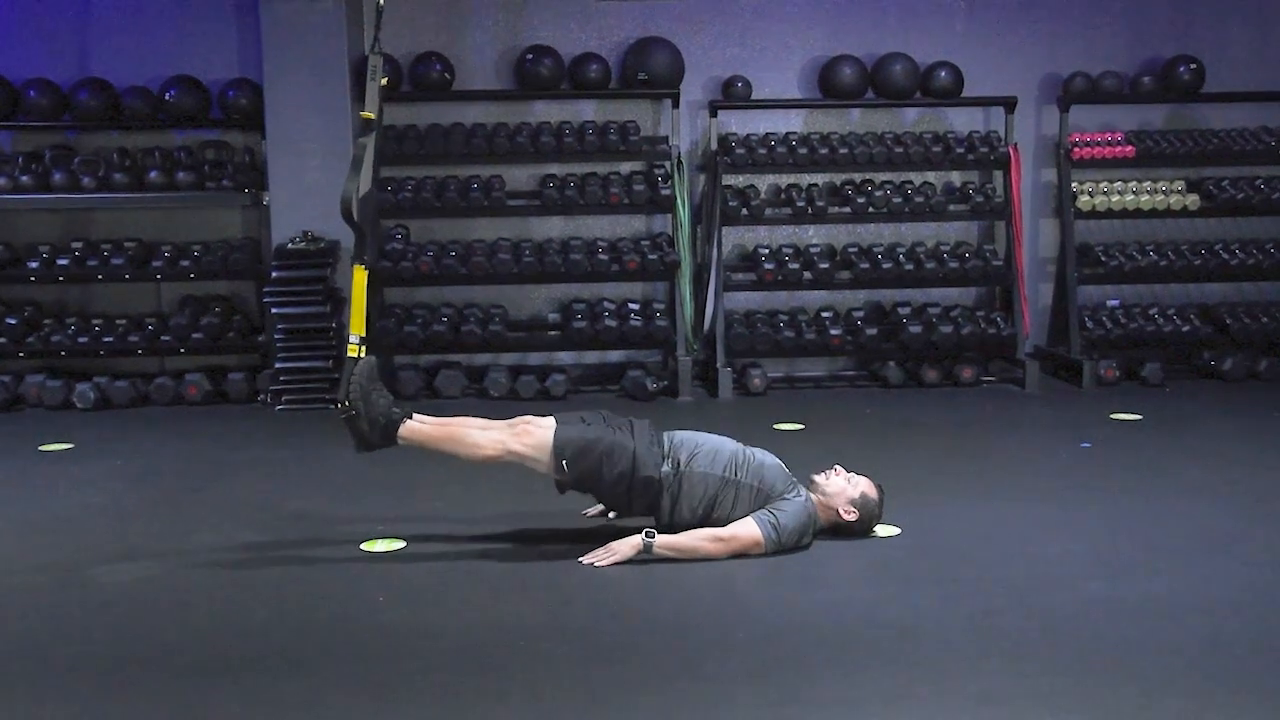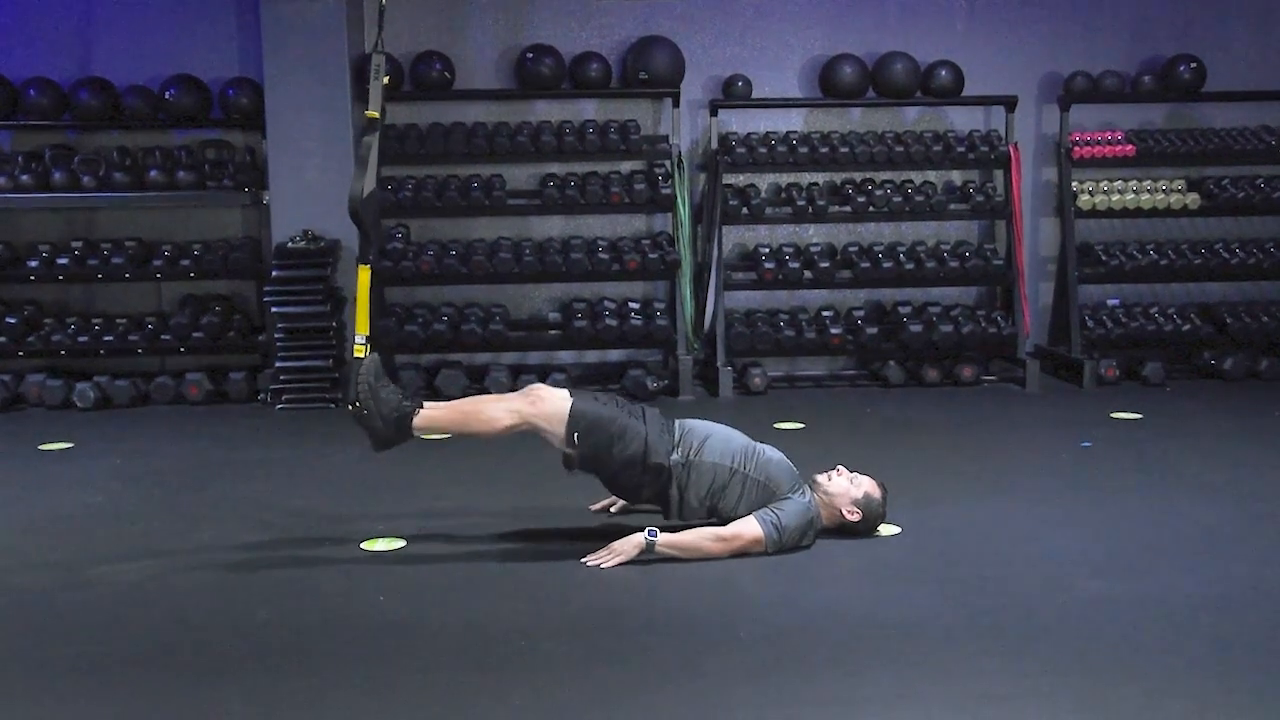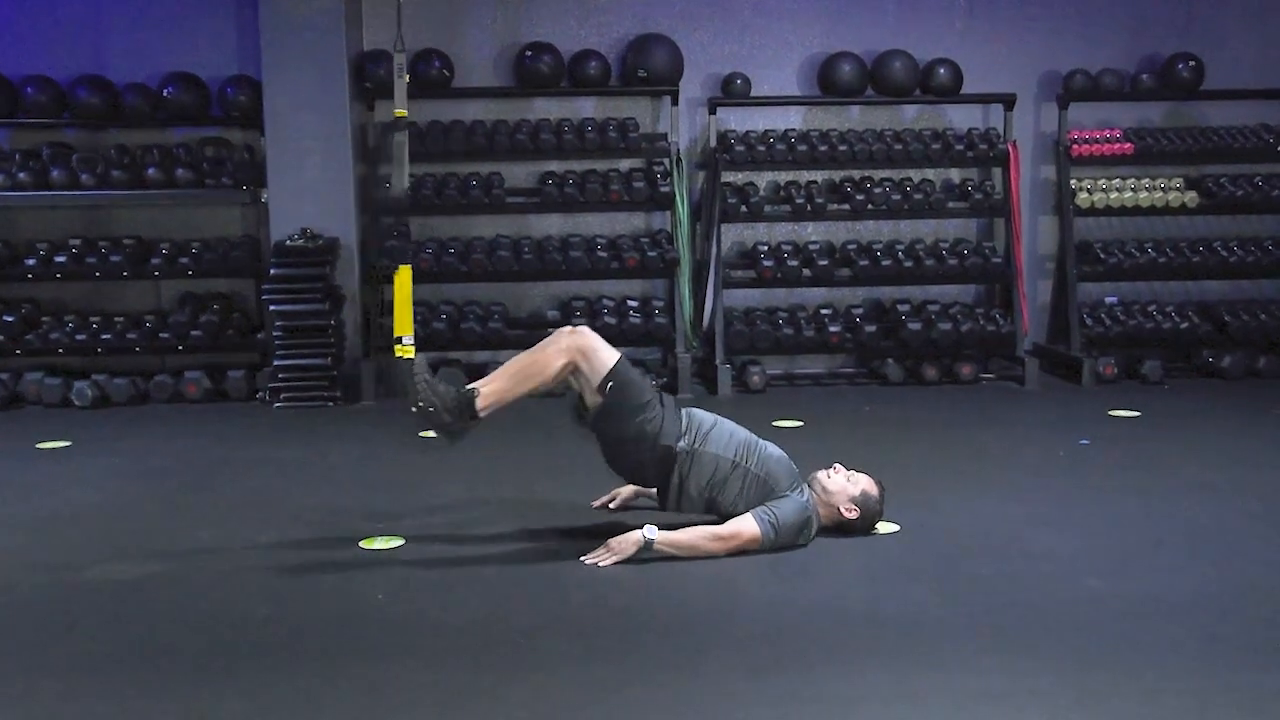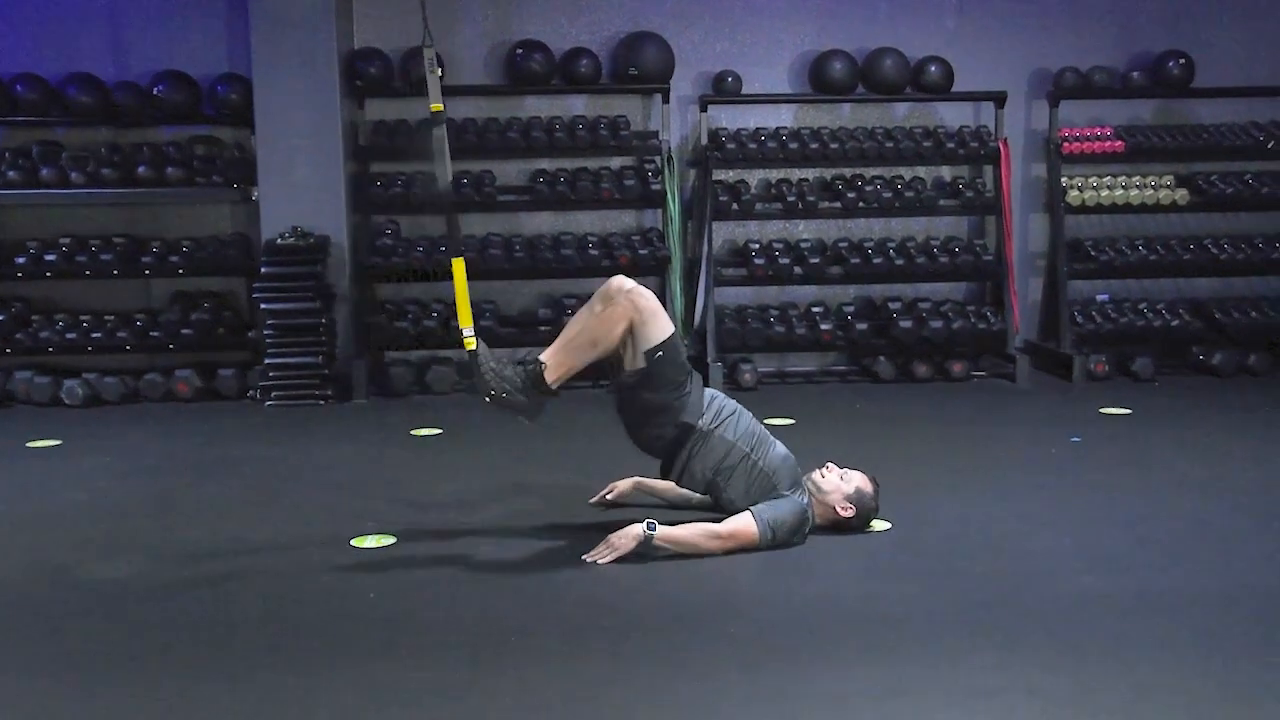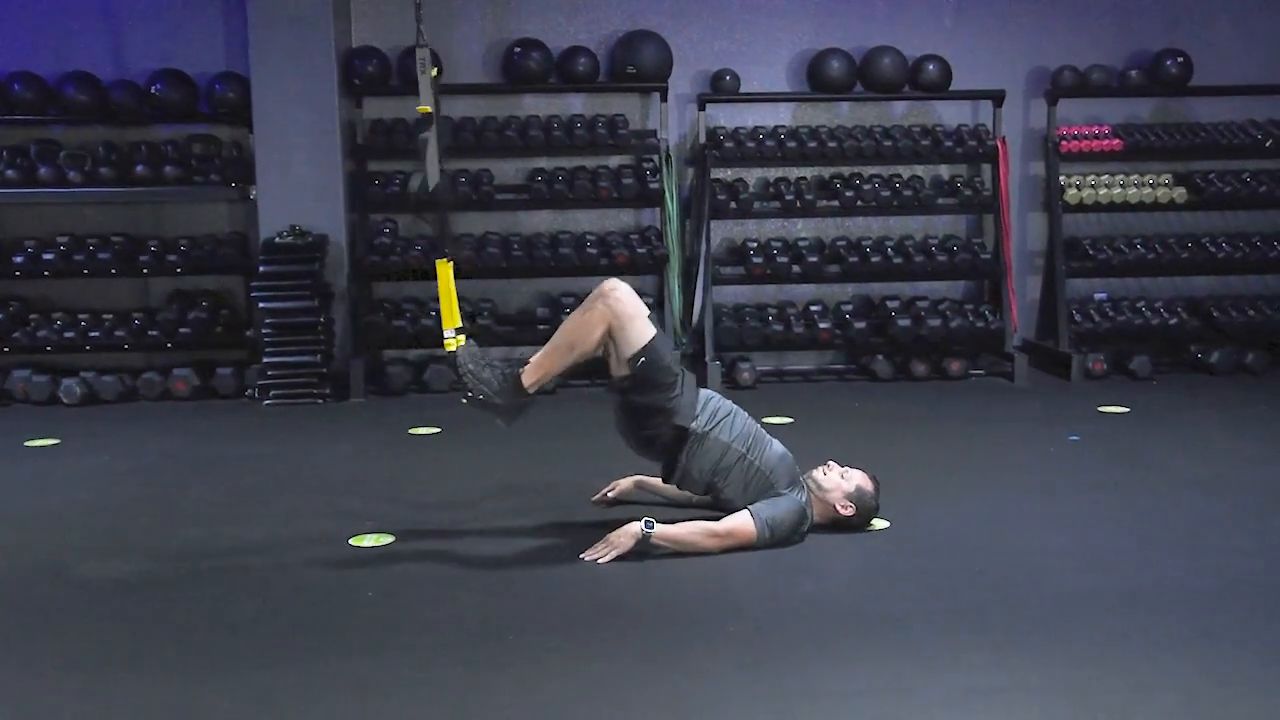
dt=0.3s
person 1, frame 1
left shoulder: (799, 518)
right shoulder: (790, 489)
left elbow: (725, 541)
left wrist: (643, 541)
left hip: (652, 475)
right hip: (655, 455)
left knee: (515, 441)
right knee: (523, 426)
left ankle: (391, 428)
right ankle: (395, 422)
person 1, frame 2
left shoulder: (801, 518)
right shoulder: (794, 489)
left elbow: (727, 540)
left wrist: (646, 541)
left hip: (661, 463)
right hip: (665, 442)
left knee: (535, 405)
right knee: (536, 398)
left ankle: (405, 421)
right ankle: (409, 415)
person 1, frame 3
left shoulder: (798, 517)
right shoulder: (795, 492)
left elbow: (725, 538)
left wrist: (647, 536)
right wrist: (642, 488)
left hip: (663, 449)
right hip: (674, 439)
left knee: (577, 341)
right knee: (571, 339)
left ankle: (465, 407)
right ankle: (468, 401)
person 1, frame 4
left shoulder: (793, 516)
right shoulder: (792, 493)
left elbow: (724, 537)
left wrist: (646, 532)
left hip: (678, 425)
right hip: (689, 418)
left knee: (634, 301)
right knee: (618, 288)
left ankle: (537, 383)
right ankle: (534, 373)
person 1, frame 5
left shoulder: (792, 514)
right shoulder: (793, 490)
left elbow: (723, 534)
left wrist: (645, 531)
left hip: (673, 423)
right hip: (686, 416)
left knee: (613, 299)
right knee: (613, 294)
left ankle: (514, 388)
right ankle: (516, 380)
